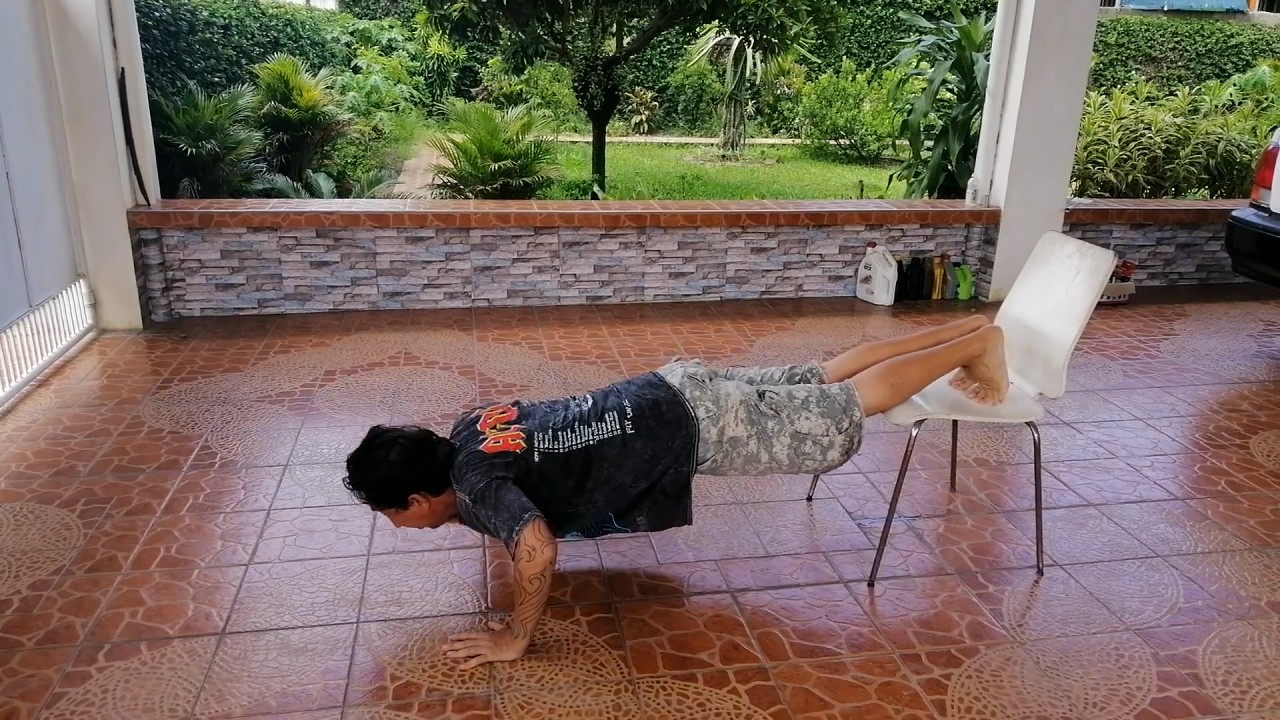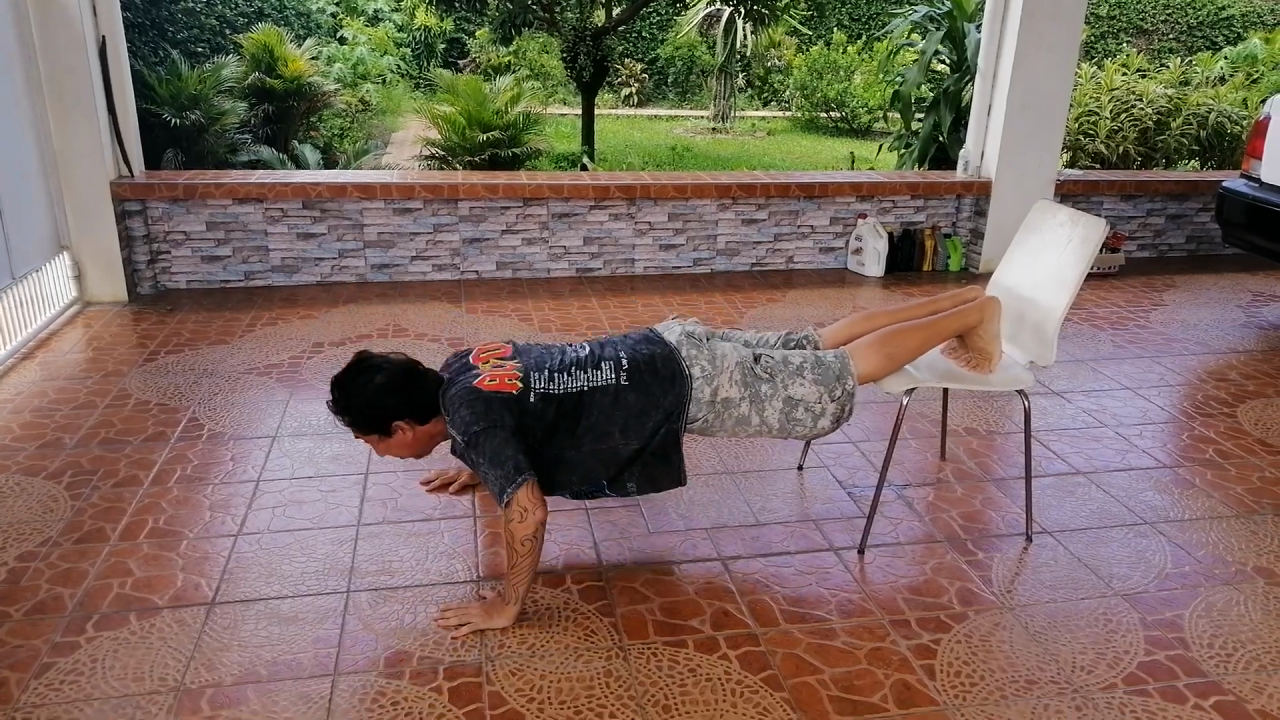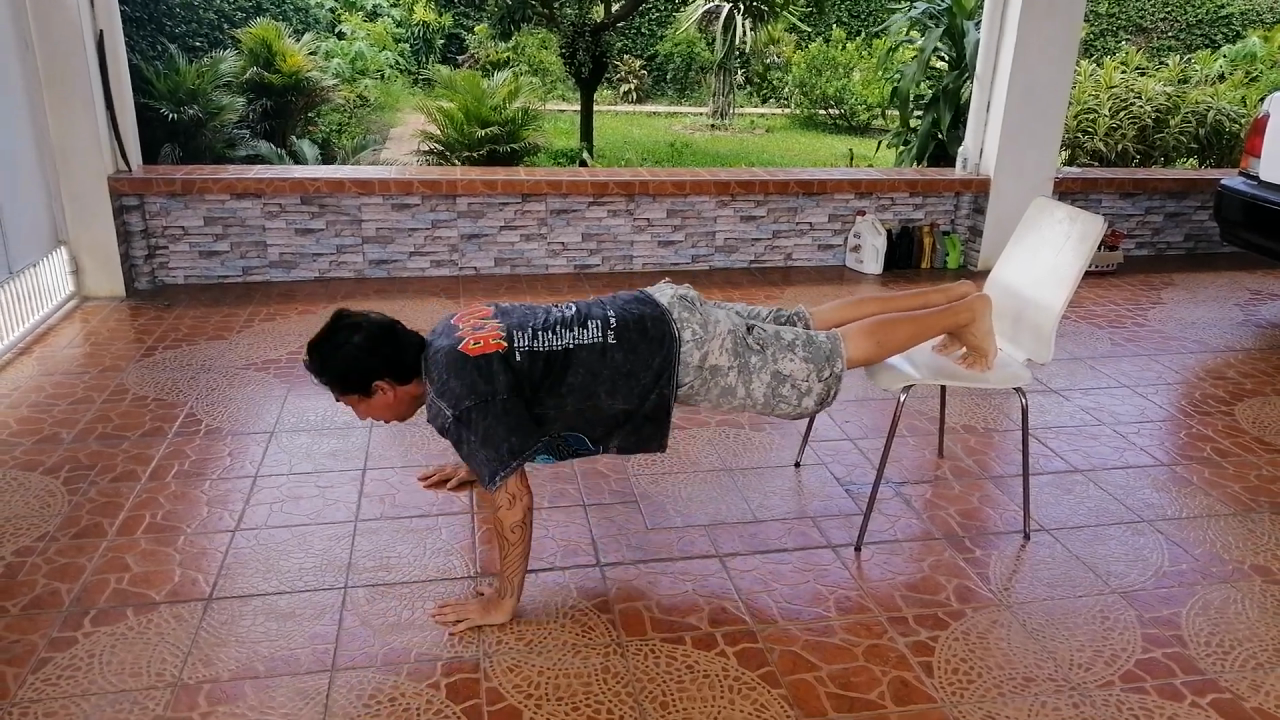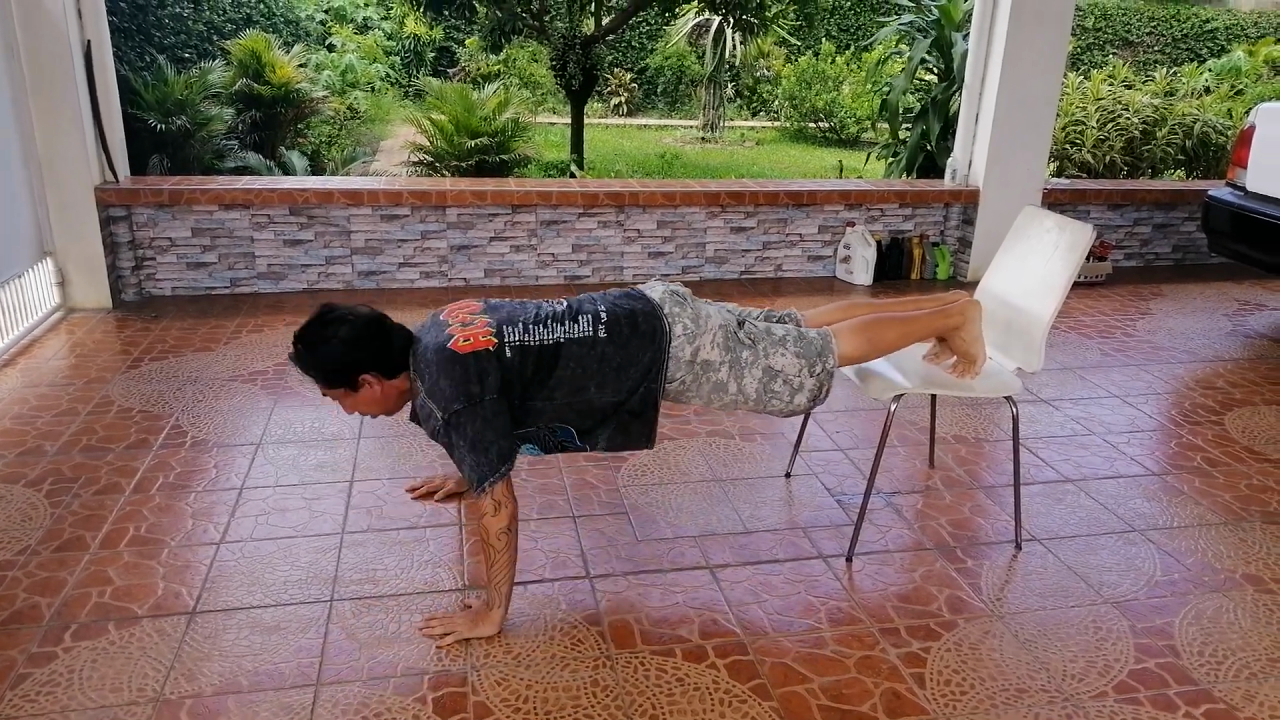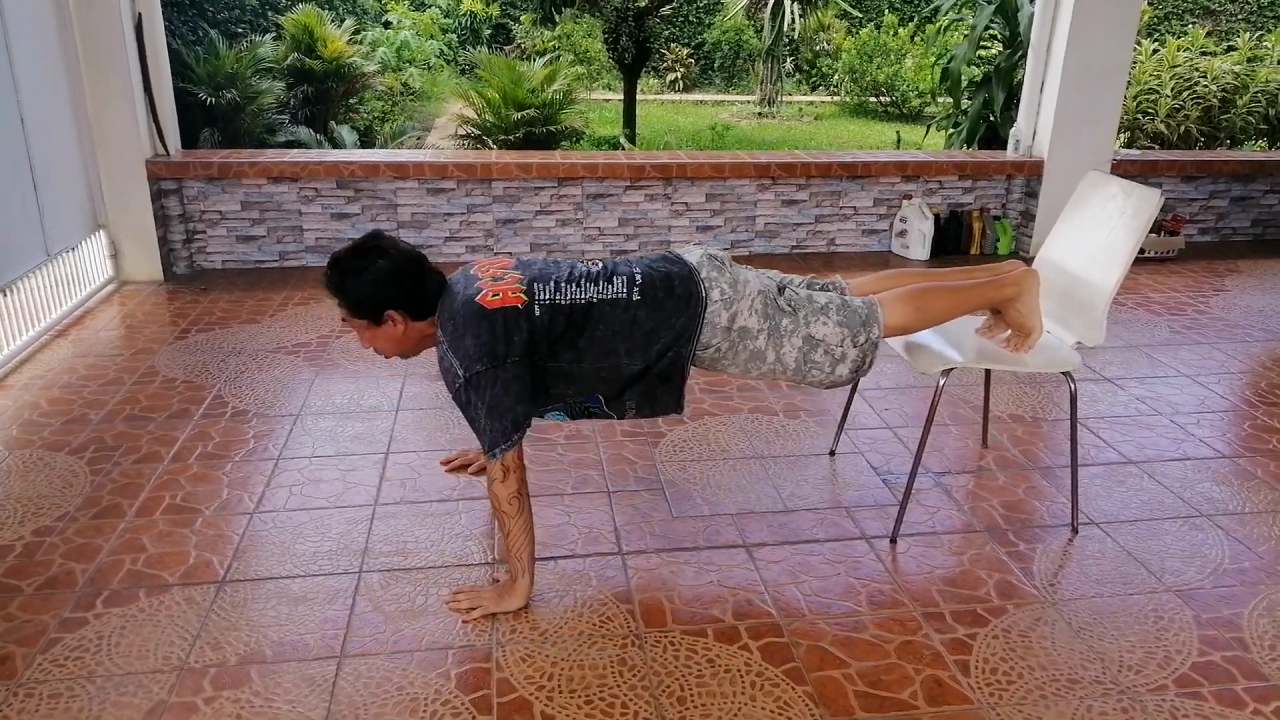
dt=1s
person 1, frame 1
left shoulder: (476, 484)
right shoulder: (467, 433)
left elbow: (538, 548)
left wrist: (515, 635)
left hip: (697, 430)
right hip: (677, 390)
left knee: (848, 412)
right knee: (827, 381)
left ankle: (978, 344)
right ankle: (964, 328)
person 1, frame 2
left shoulder: (470, 418)
right shoulder: (459, 371)
left elbow: (528, 508)
left wrist: (507, 603)
right wrist: (480, 468)
left hip: (688, 385)
right hip: (671, 350)
left knee: (844, 373)
right knee: (821, 348)
left ankle: (975, 314)
right ankle: (961, 300)
person 1, frame 3
left shoulder: (454, 387)
right shoulder: (444, 339)
left elbow: (514, 495)
left wrist: (503, 599)
right wrist: (475, 460)
left hip: (678, 349)
right hip: (665, 314)
left knee: (831, 360)
right knee: (814, 327)
left ankle: (964, 312)
right ankle: (952, 292)
person 1, frame 4
left shoulder: (444, 381)
right shoulder: (431, 337)
left elbow: (497, 504)
left wrist: (491, 612)
right wrist: (466, 469)
left hip: (668, 347)
right hip: (653, 314)
left knee: (818, 360)
right knee: (803, 334)
left ankle: (954, 315)
right ankle: (941, 302)
person 1, frame 5
left shoulder: (466, 341)
right shoulder: (462, 285)
left elbow: (509, 472)
left wrist: (515, 584)
right wrist: (495, 437)
left hip: (703, 312)
right hip: (689, 279)
left knee: (860, 328)
right knee: (845, 303)
left ankle: (1008, 284)
right ankle: (996, 274)
